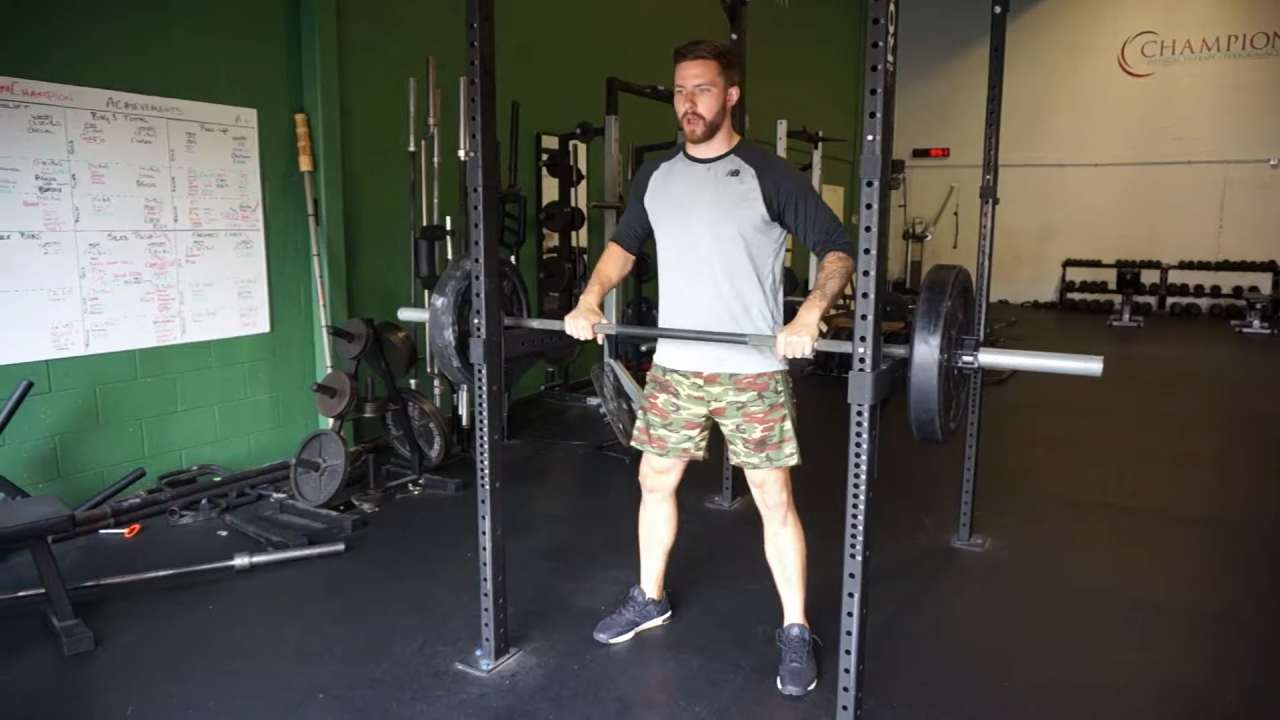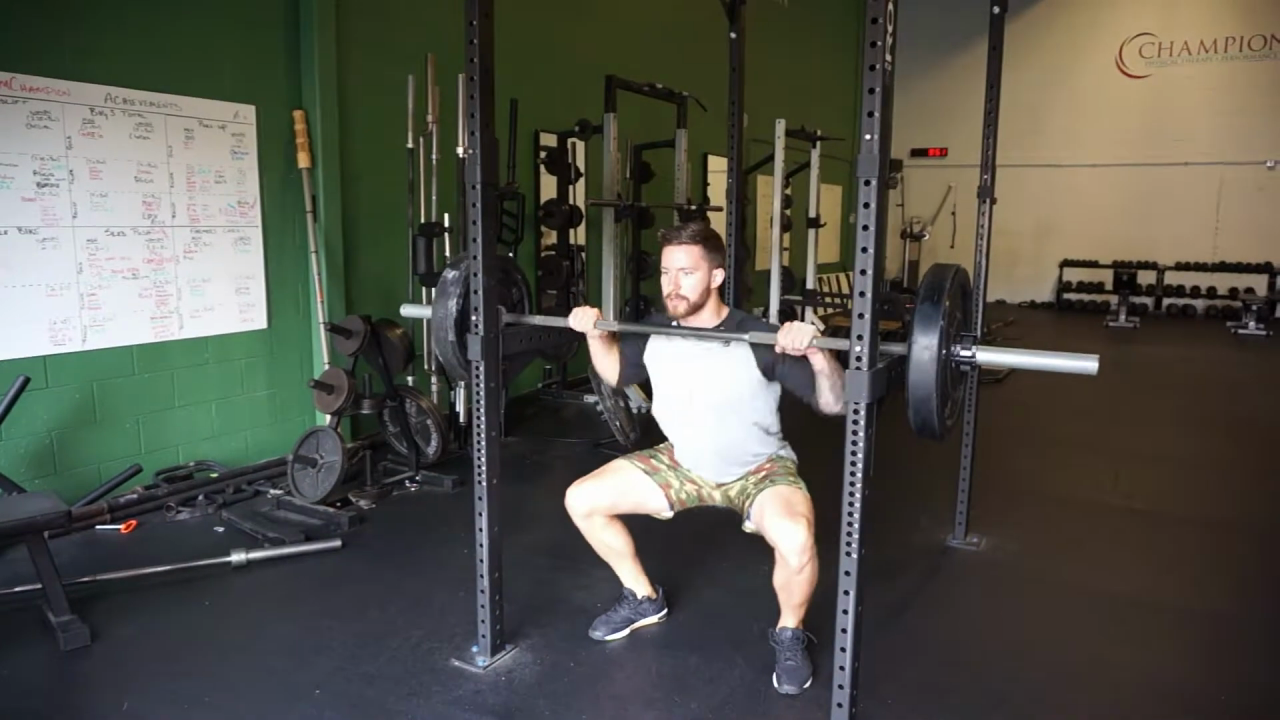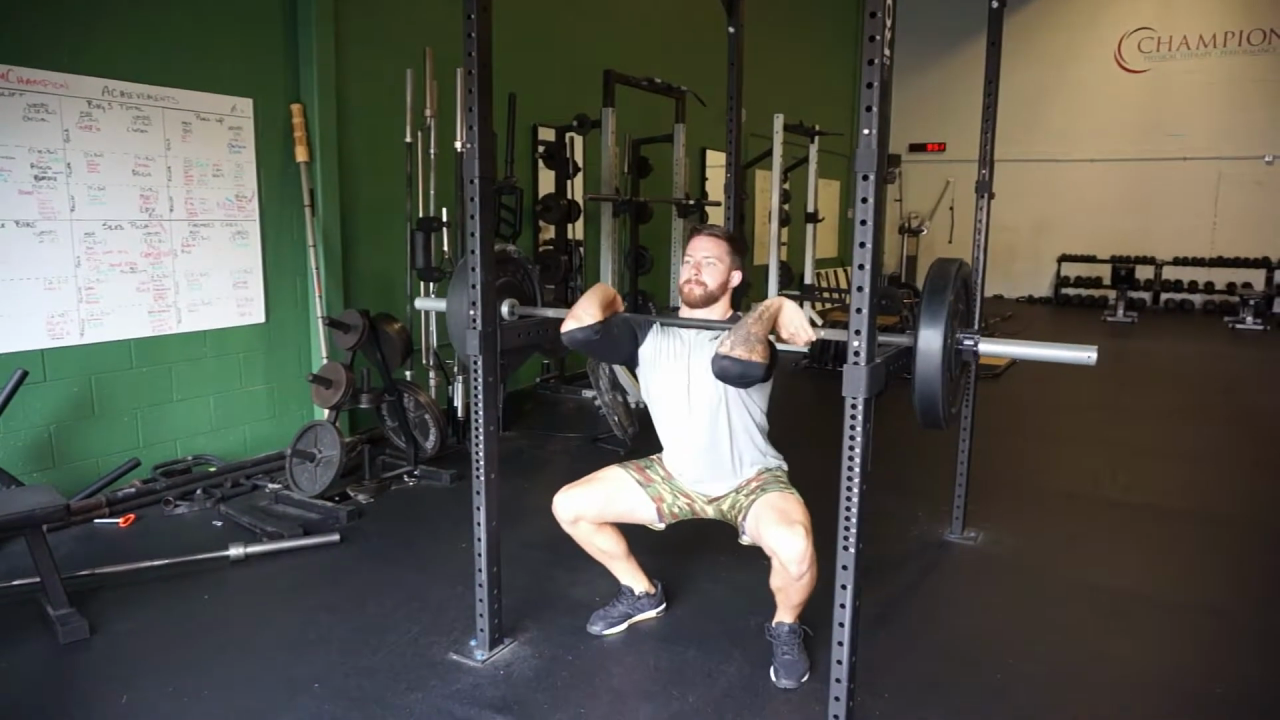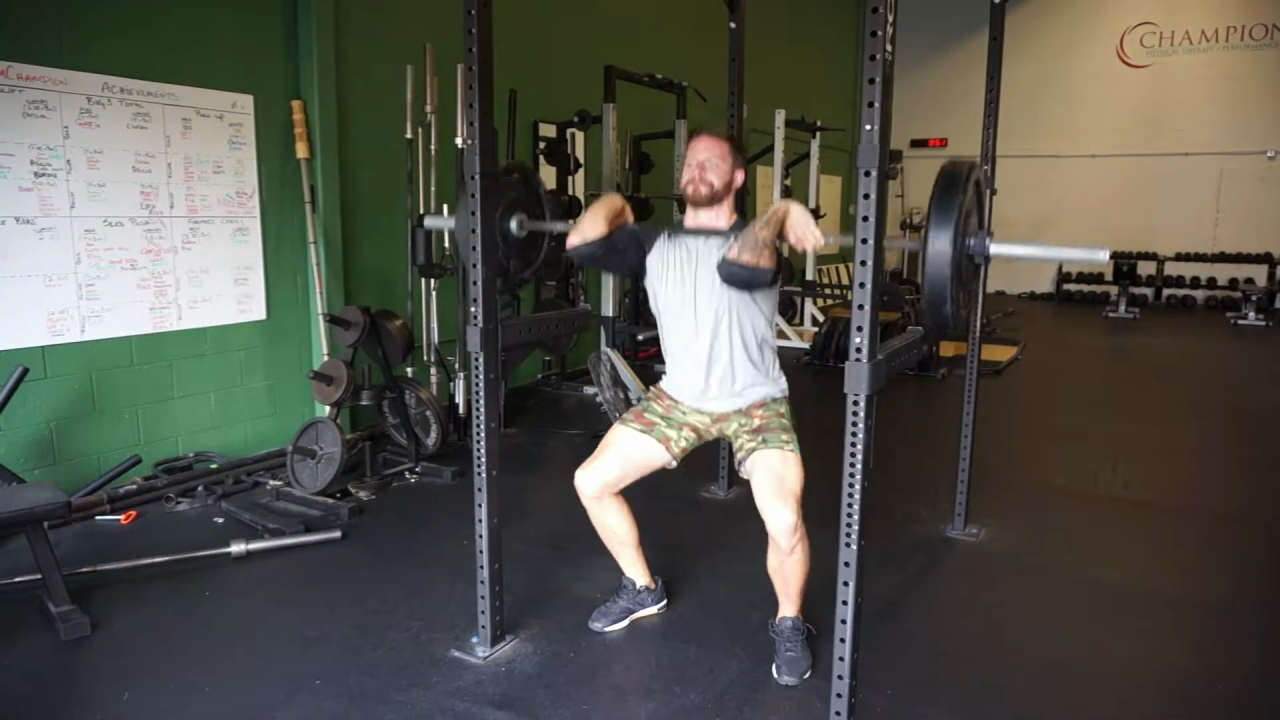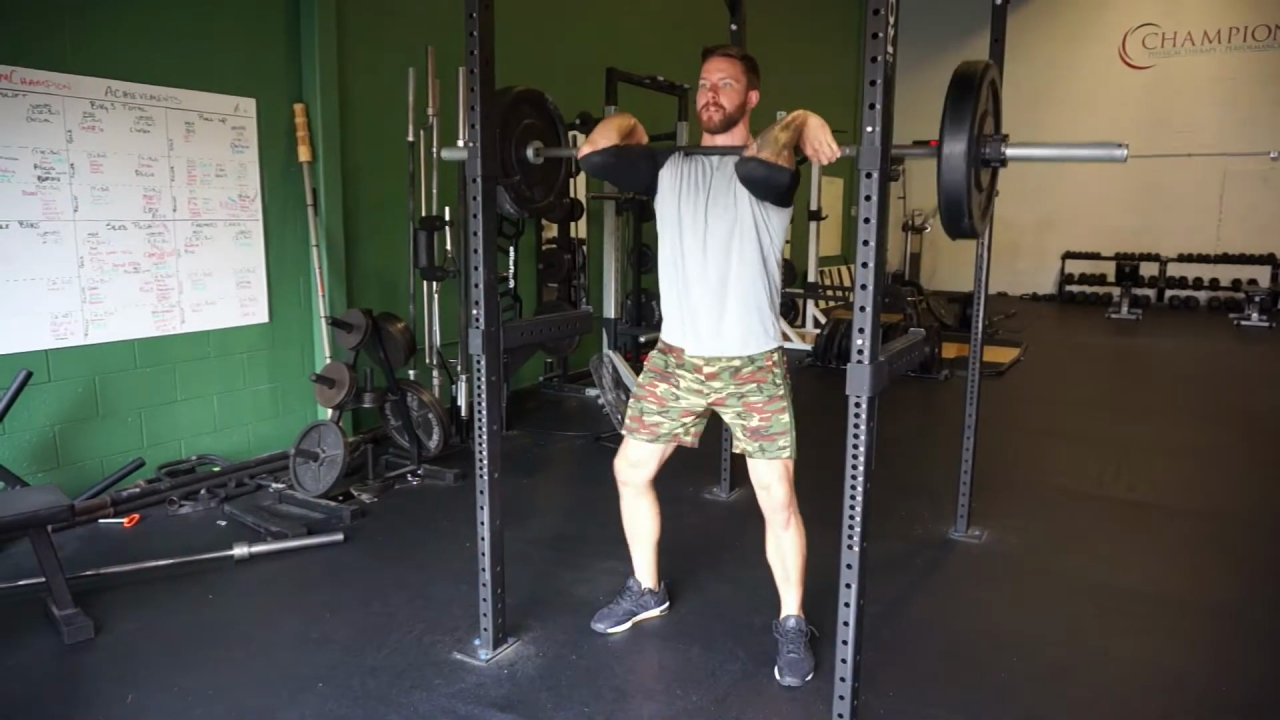
dt=1s
person 1, frame 1
left shoulder: (767, 174)
right shoulder: (655, 174)
left elbow: (837, 248)
right elbow: (624, 243)
left wrist: (810, 314)
right wrist: (590, 300)
left hip: (753, 368)
right hip: (675, 363)
left knee: (774, 499)
right knee: (655, 483)
left ankle: (796, 632)
right ankle: (650, 599)
person 1, frame 2
left shoulder: (758, 340)
right shoulder: (653, 333)
left elbow: (835, 403)
right elbow: (618, 373)
left wrist: (813, 347)
right wrist: (595, 332)
left hip: (759, 468)
right hip: (683, 462)
left knee: (795, 539)
right knee: (581, 500)
left ankle: (790, 634)
right ankle: (644, 599)
person 1, frame 3
left shoulder: (748, 339)
right shoulder: (649, 334)
left elbow: (731, 363)
right elbow: (577, 332)
left wrist: (773, 308)
right wrist: (605, 292)
left hip: (750, 480)
right hip: (675, 476)
left knee: (794, 548)
right knee: (569, 507)
left ankle: (785, 629)
right ankle: (642, 594)
person 1, frame 4
left shoulder: (753, 242)
right shoulder: (654, 242)
left elbow: (737, 267)
right elbow: (581, 246)
left wrist: (781, 213)
right wrist: (612, 204)
left hip: (754, 403)
right hip: (678, 397)
left knee: (784, 522)
right knee: (591, 482)
left ankle: (789, 625)
right ankle: (642, 589)
person 1, frame 5
left shoulder: (771, 169)
right shoulder: (668, 164)
left elbow: (757, 164)
right elbow: (595, 156)
left wrist: (800, 123)
right wrist: (626, 122)
left hip: (750, 361)
right hip: (676, 354)
left knee: (777, 498)
right knee: (631, 471)
left ankle: (792, 623)
right ankle: (646, 590)
